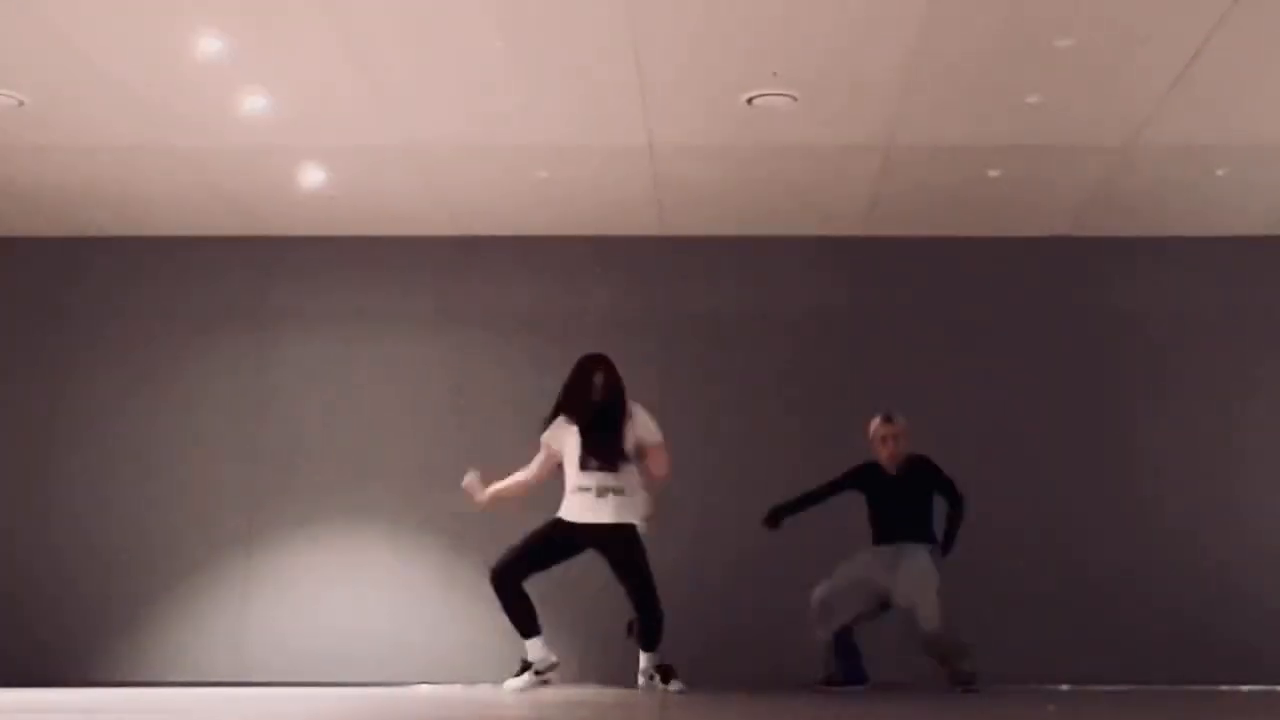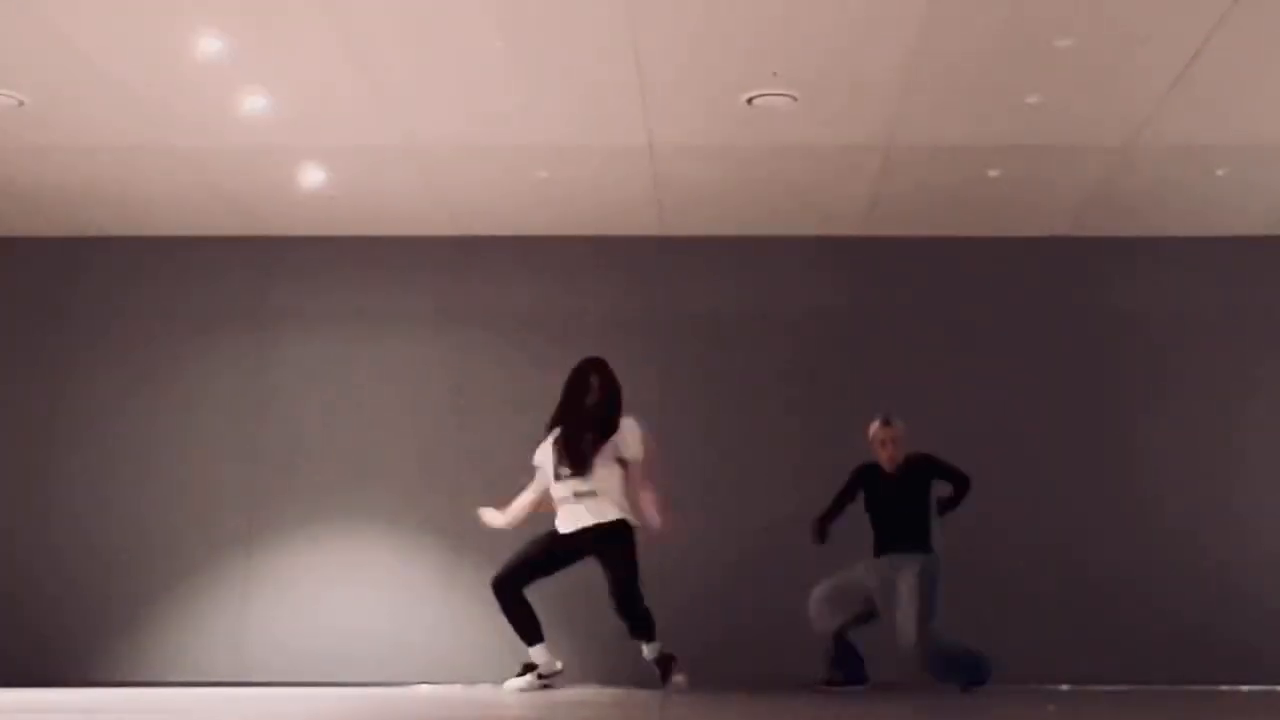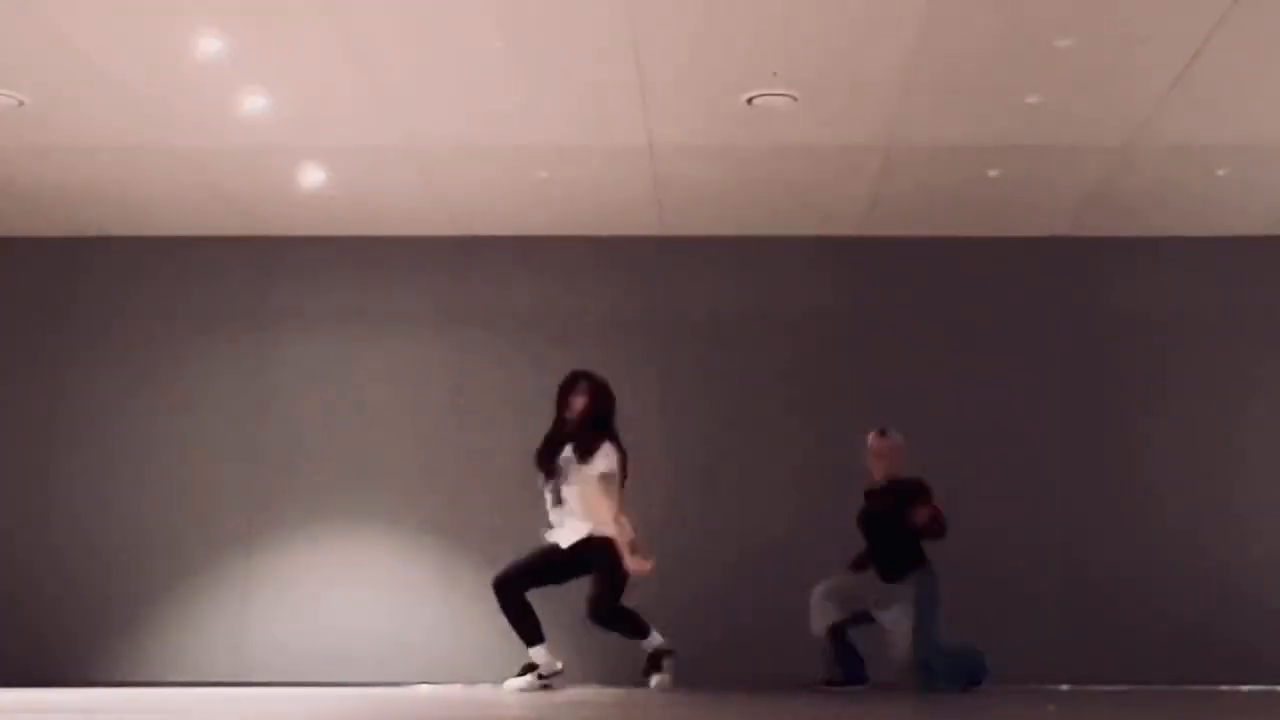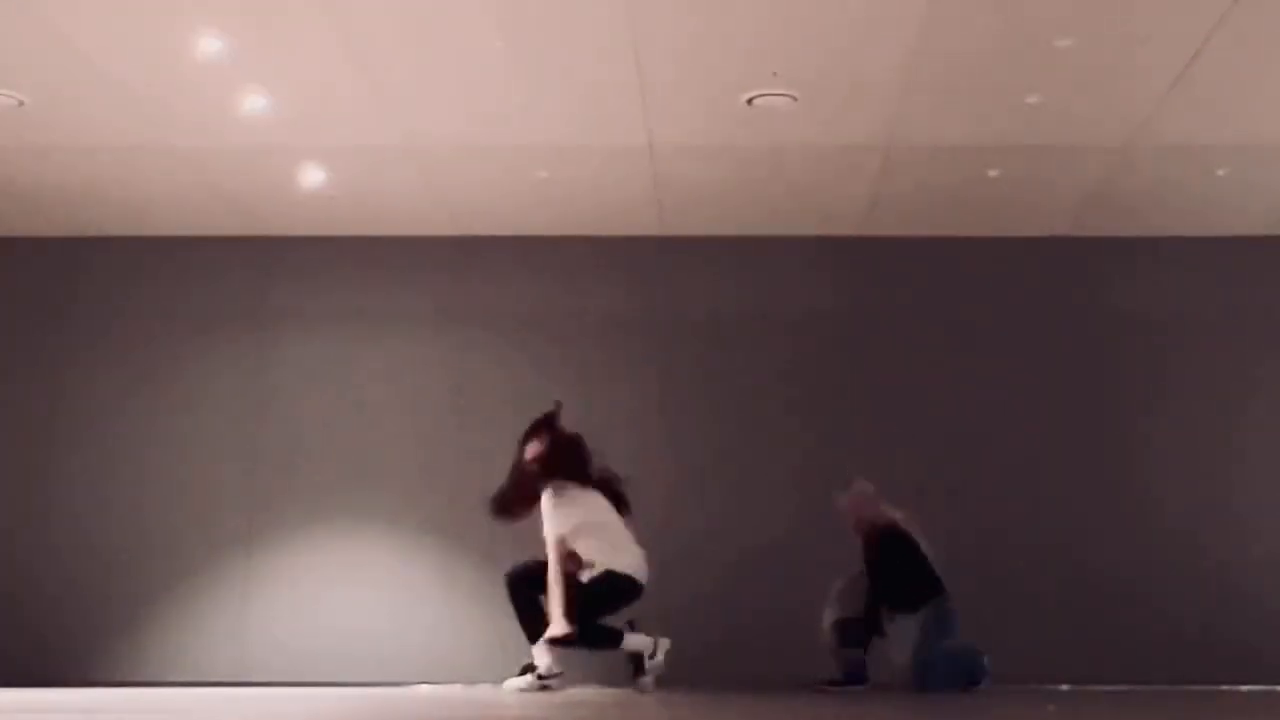
dt=0.1s
person 1, frame 1
left shoulder: (635, 417)
right shoulder: (563, 426)
left elbow: (660, 469)
right elbow: (533, 474)
right wrist: (489, 492)
left hip: (617, 522)
right hip: (573, 519)
left knee: (646, 600)
right knee: (503, 575)
left ankle: (649, 667)
right ankle: (540, 660)
person 1, frame 2
left shoulder: (624, 428)
right shoulder: (559, 435)
left elbow: (639, 483)
right elbow: (539, 488)
left wrist: (654, 517)
right wrist: (506, 516)
left hip: (608, 524)
right hip: (568, 528)
left knee: (626, 598)
right knee: (504, 583)
left ankle: (656, 655)
right ankle: (543, 663)
person 1, frame 3
left shoulder: (600, 448)
right shoulder: (557, 448)
left elbow: (604, 502)
left wrist: (627, 551)
left hip: (603, 538)
right hip: (571, 539)
left knee: (600, 607)
right knee: (504, 584)
left ankle: (655, 648)
right ankle: (544, 663)
person 1, frame 4
left shoulder: (555, 493)
right shoulder: (563, 486)
left elbow: (556, 557)
left wrist: (559, 616)
left hip: (622, 572)
right hip: (594, 567)
left knee: (566, 631)
right knee: (518, 580)
left ankle: (647, 647)
right ankle: (545, 666)
person 2, frame 1
left shoulder: (922, 468)
right shoulder: (866, 471)
left elbow: (956, 500)
right elbow: (823, 492)
left wrist: (948, 539)
right wrist: (783, 509)
left hip: (915, 554)
right hip: (879, 556)
left knee: (928, 621)
right knee: (825, 602)
left ankle: (960, 669)
right ankle: (849, 672)
person 2, frame 2
left shoulder: (921, 465)
right shoulder: (866, 473)
left elbow: (962, 482)
right elbow: (843, 498)
left wrist: (946, 503)
right wrist: (824, 520)
left hip: (915, 564)
right hip: (881, 566)
left knee: (915, 640)
right knee: (824, 599)
left ankle: (975, 668)
right ankle: (850, 671)
person 2, frame 3
left shoulder: (911, 489)
right shoulder: (873, 493)
left elbow: (938, 529)
left hip: (912, 581)
right hip: (879, 578)
left knee: (909, 654)
right knee: (824, 597)
right ankle: (849, 671)
person 2, frame 4
left shoulder: (887, 539)
left hip: (927, 609)
right hip: (900, 609)
left knee: (926, 675)
left ankle: (974, 661)
right ankle: (851, 671)
